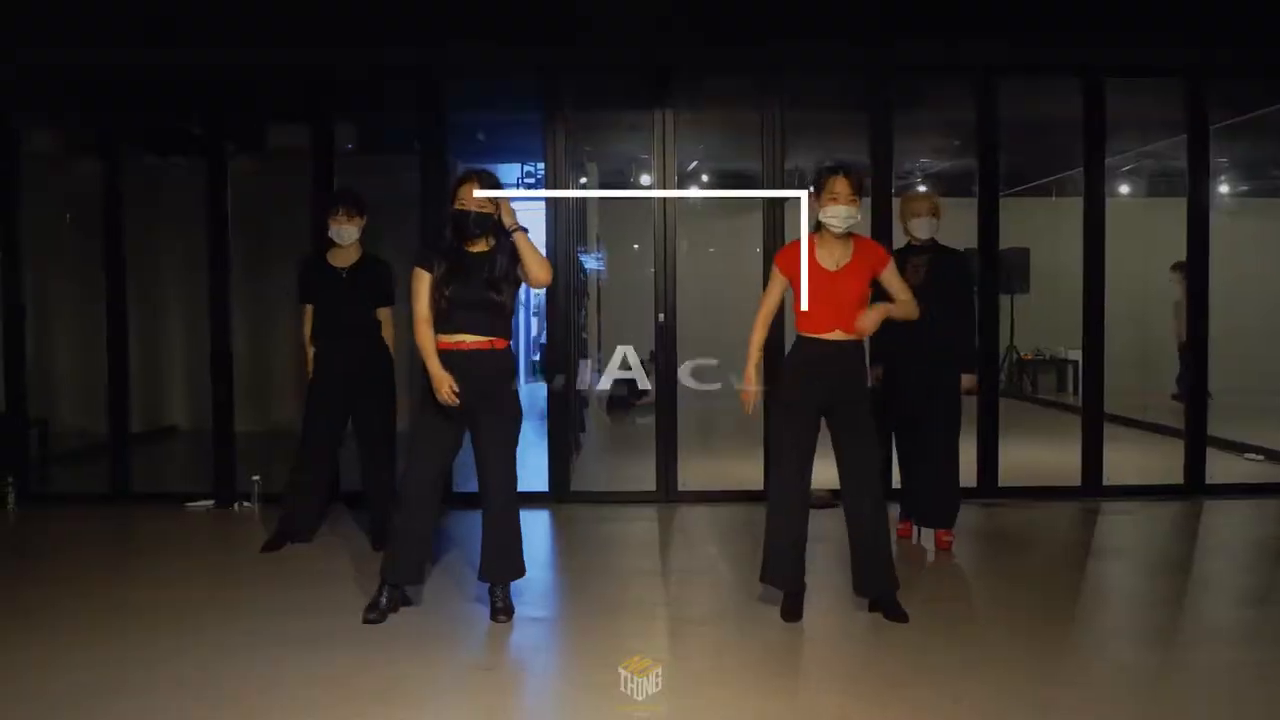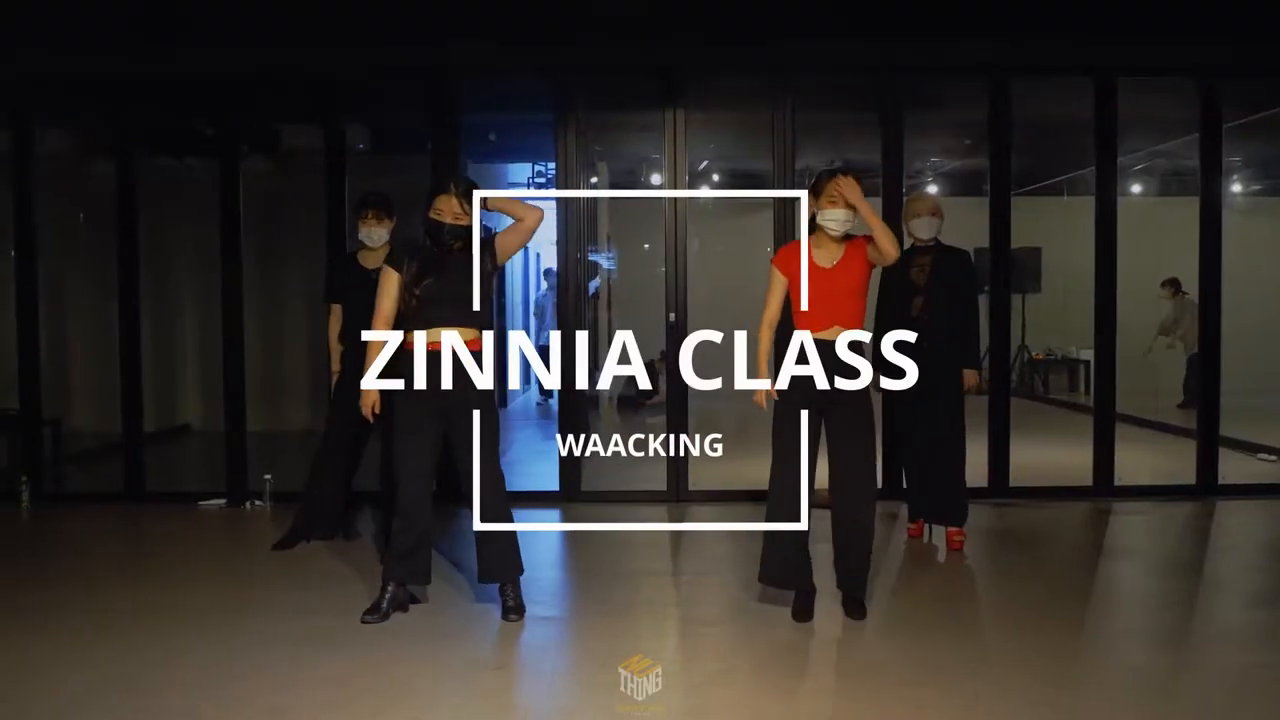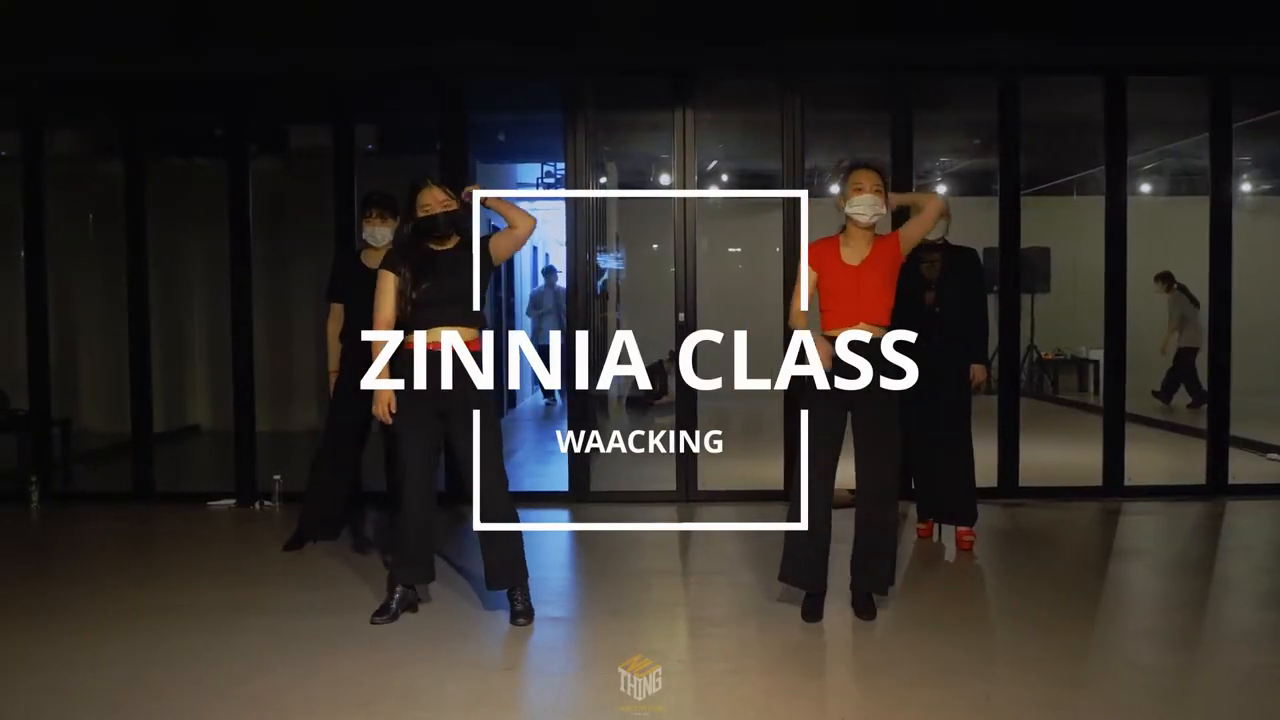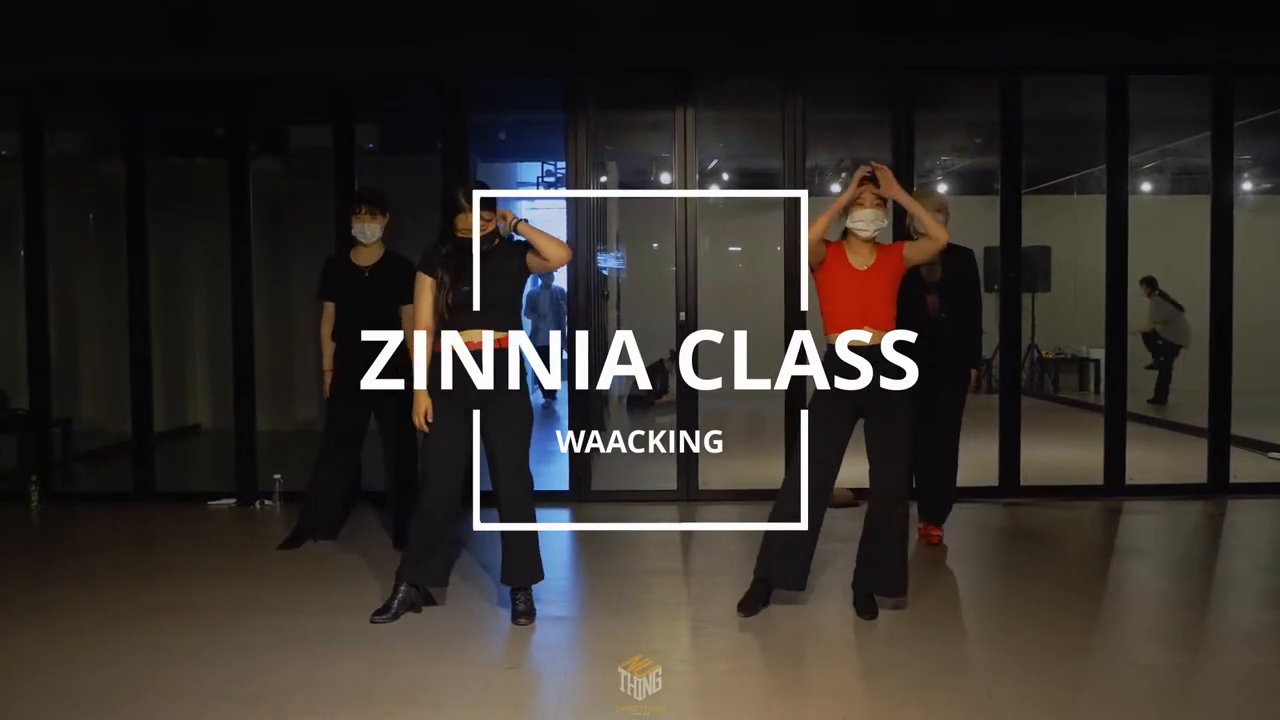
dt=0.5s
person 1, frame 1
left shoulder: (872, 253)
right shoulder: (794, 254)
left elbow: (911, 307)
right elbow: (766, 314)
left wrist: (882, 310)
right wrist: (751, 370)
left hip: (850, 369)
right hip: (803, 367)
left knee: (864, 482)
right knee: (790, 480)
left ankle: (879, 590)
right ankle: (792, 586)
person 1, frame 2
left shoulder: (863, 250)
right shoulder: (790, 255)
left elbow: (893, 253)
right elbow: (770, 318)
left wrist: (861, 201)
right wrist: (763, 373)
left hip: (849, 368)
left knee: (856, 483)
right knee: (791, 481)
left ankle: (851, 583)
right ankle: (801, 584)
person 1, frame 3
left shoulder: (893, 246)
right shoulder: (818, 251)
left elbow: (935, 206)
right elbow: (795, 311)
left wrist: (896, 199)
right wrist: (812, 337)
left hip: (877, 364)
right hip: (829, 363)
left knee: (879, 481)
right knee: (814, 479)
left ankle: (864, 584)
right ankle: (813, 586)
person 1, frame 4
left shoulder: (895, 256)
right shoulder: (825, 255)
left elbow: (940, 239)
right elbow: (804, 241)
left wrist: (898, 193)
right wrist: (845, 195)
left hip: (887, 371)
right hip: (838, 369)
left knee: (890, 484)
right knee: (805, 478)
left ankle: (868, 583)
right ankle: (767, 579)
person 2, frame 1
left shoulder: (509, 258)
right shoulder: (434, 259)
left elbow: (542, 278)
right elbow: (422, 320)
left wrist: (515, 229)
right wrist: (437, 371)
left hip: (495, 375)
right hip: (445, 374)
left knee: (498, 482)
right knee: (420, 479)
left ankle: (499, 586)
right ankle: (392, 586)
person 2, frame 2
left shoulder: (485, 253)
right shoulder: (405, 258)
left elbow: (533, 216)
right elbow: (383, 320)
left wrist: (489, 204)
right wrist: (370, 380)
left hip: (469, 374)
right hip: (417, 374)
left knee: (486, 480)
right knee: (411, 483)
left ankle: (508, 583)
right ankle: (397, 584)
person 2, frame 3
left shoulder: (480, 251)
right shoulder: (398, 260)
left elbow: (525, 226)
right elbow: (383, 325)
left wrist: (485, 200)
right wrist: (382, 383)
left hip: (469, 372)
right hip: (416, 374)
left knee: (489, 480)
right knee: (413, 483)
left ankle: (516, 586)
right ankle: (404, 585)
person 2, frame 4
left shoulder: (515, 255)
right shoulder: (436, 261)
left elbow: (561, 256)
right elbow: (423, 328)
left wrist: (518, 227)
right wrist: (420, 389)
left hip: (503, 374)
right hip: (449, 376)
left knee: (512, 482)
right knee: (439, 483)
left ankle: (521, 587)
right ankle: (412, 584)
person 3, frame 1
left shoulder: (378, 269)
right shoulder: (312, 267)
left elbow: (386, 322)
right elbow: (309, 320)
left wrist: (388, 368)
right wrist: (311, 366)
left hip: (371, 366)
right hip: (328, 366)
left knee: (377, 447)
right knee: (315, 445)
left ankle: (383, 528)
right ankle: (294, 526)
person 3, frame 2
right shoulder: (340, 268)
right elbow: (335, 320)
right wrist: (336, 368)
right hip: (354, 368)
left knee: (396, 449)
right knee: (337, 445)
right ankle: (309, 525)
person 3, frame 3
right shoulder: (344, 266)
right elbow: (336, 318)
right wrist: (334, 368)
right hip: (354, 369)
left knee: (400, 449)
right knee: (337, 446)
right ankle: (314, 525)
person 3, frame 4
left shoulder: (401, 267)
right shoulder: (335, 266)
left elbow: (409, 320)
right elbow: (328, 319)
left wrist: (415, 368)
right wrist: (327, 368)
left hip: (393, 367)
right hip: (349, 368)
left knee: (399, 448)
right knee: (336, 446)
left ankle: (405, 528)
right ankle: (314, 525)
person 4, frame 1
left shoulder: (955, 262)
right shoulder: (890, 263)
left elbow: (965, 317)
left wrist: (967, 366)
right wrist: (877, 362)
left hip: (941, 364)
right hip: (899, 365)
left knee: (940, 443)
right knee: (907, 443)
left ankle: (941, 520)
right ankle: (909, 514)
person 4, frame 2
left shoulder: (958, 260)
right shoulder: (894, 265)
left elbow: (969, 315)
right elbow: (883, 317)
left wrist: (970, 363)
right wrist: (880, 363)
left hip: (945, 363)
left knee: (948, 441)
right knee: (911, 441)
left ankle: (953, 519)
right ankle: (918, 513)
person 4, frame 3
left shoulder: (966, 259)
right shoulder: (902, 262)
left elbow: (977, 311)
right elbow: (891, 311)
left wrist: (978, 358)
left hip: (954, 361)
right hip: (912, 361)
left knee: (954, 439)
right knee: (919, 439)
left ankle: (963, 519)
right ankle: (927, 512)
person 4, frame 4
left shoulder: (963, 258)
left elbow: (973, 312)
left wrist: (974, 360)
left hip: (952, 361)
right hip: (912, 360)
left knee: (944, 438)
right knee: (919, 439)
left ankle: (936, 515)
right ankle: (926, 512)
